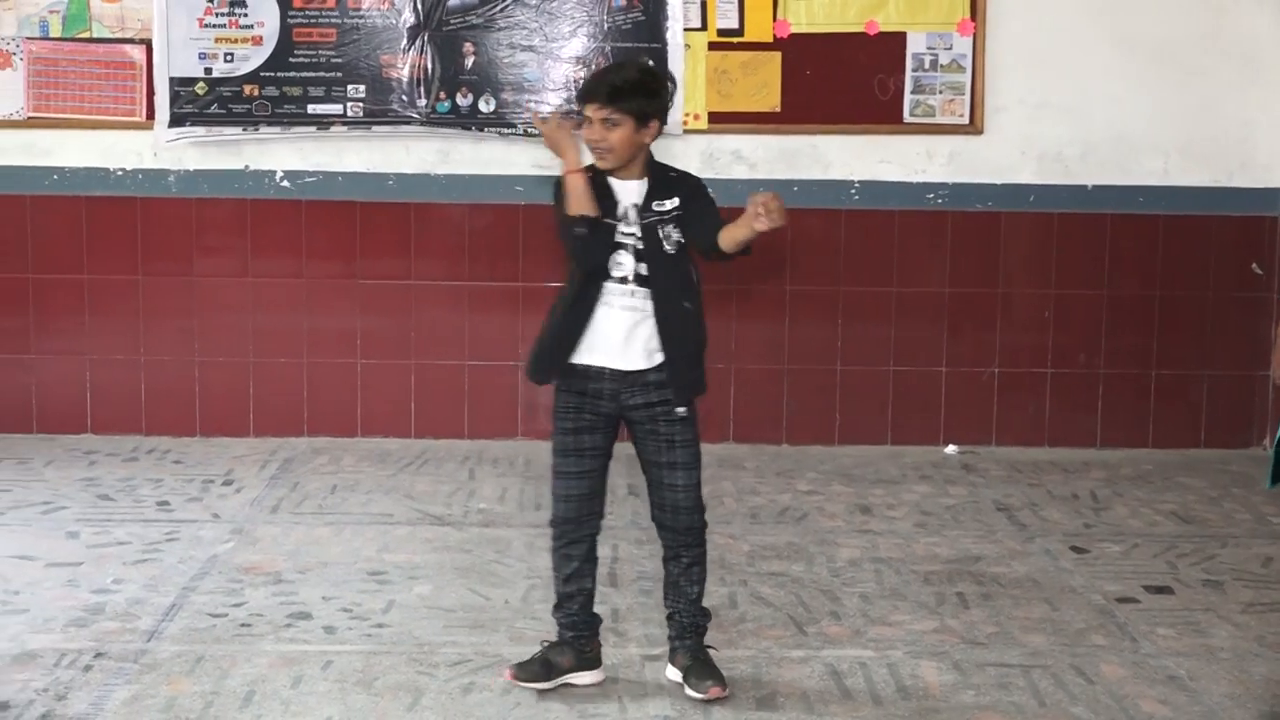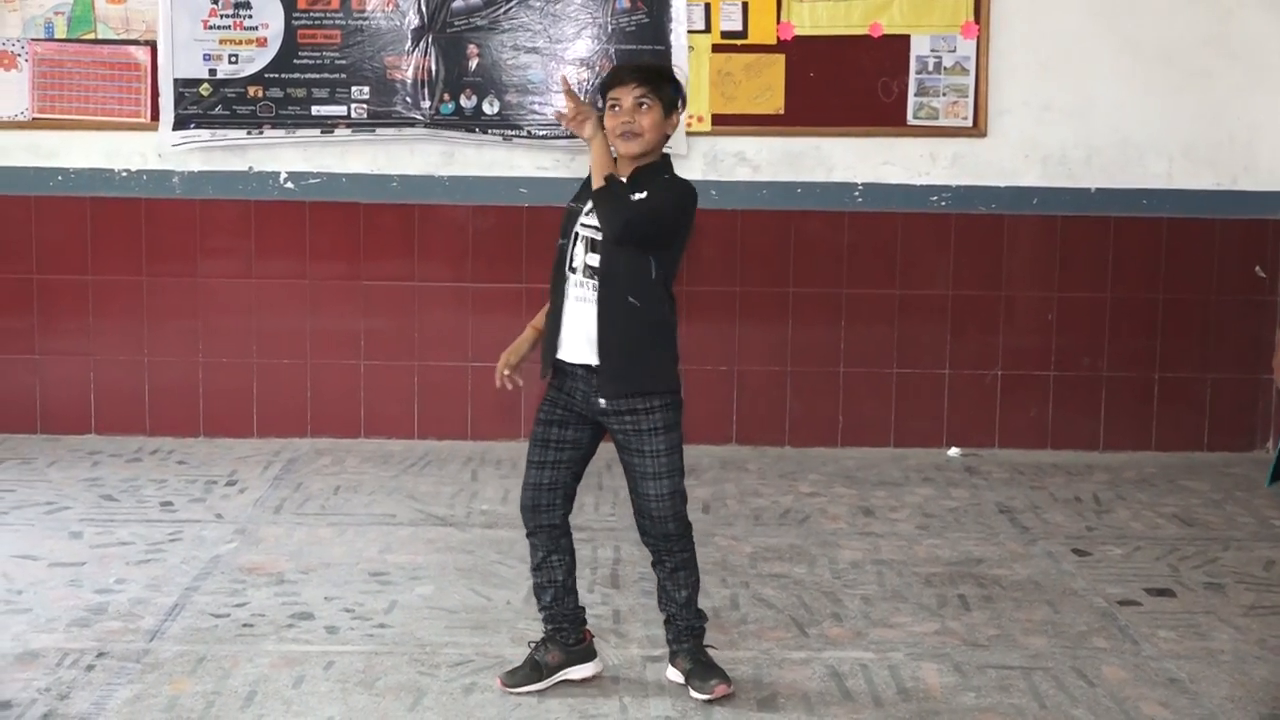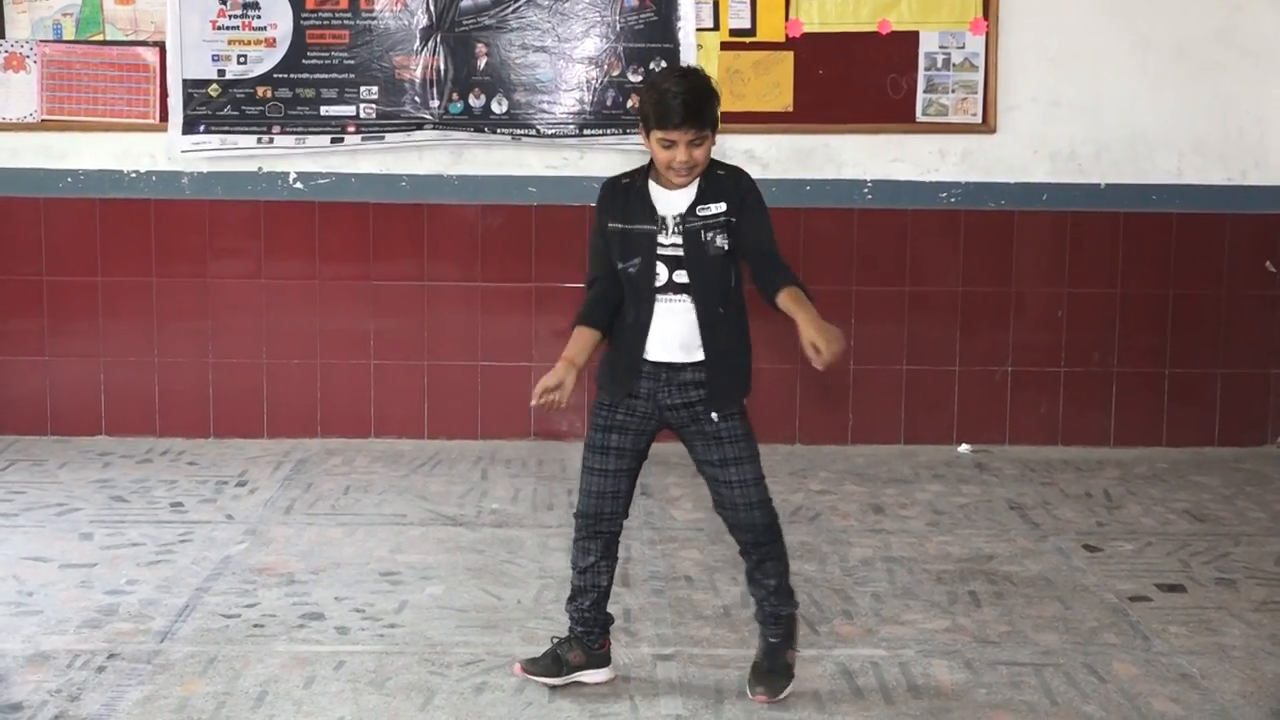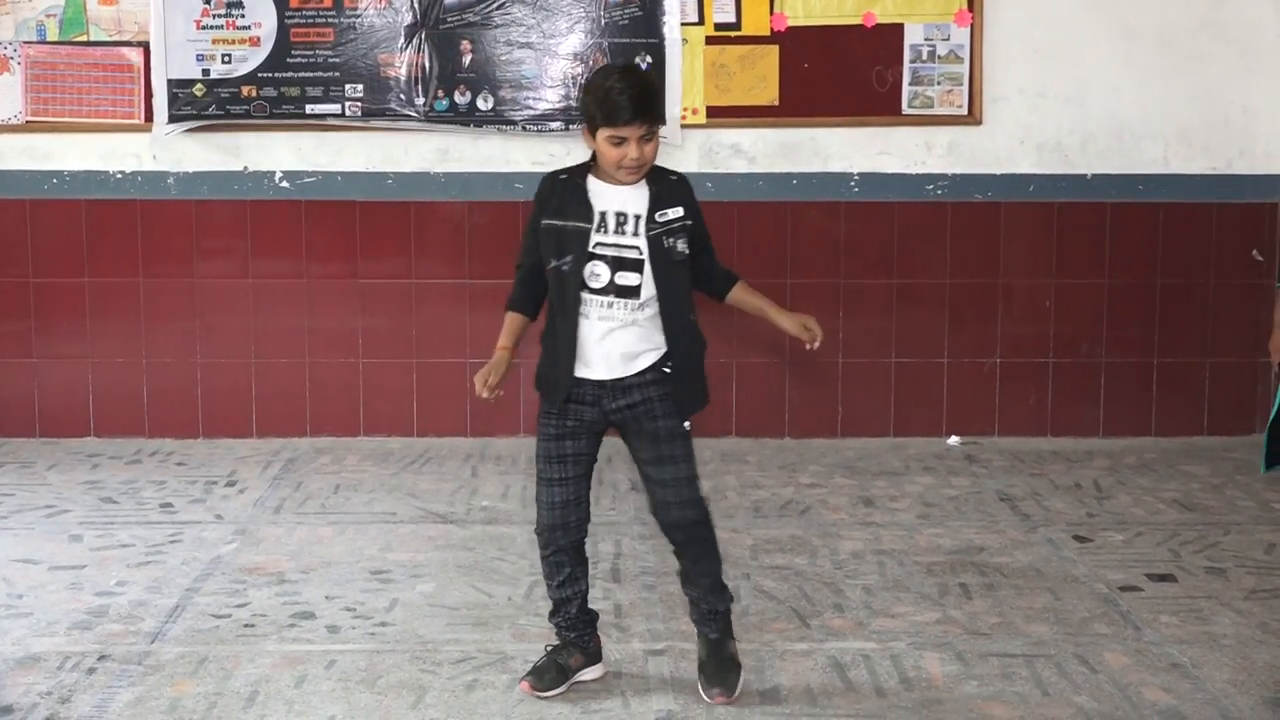
dt=1s
person 1, frame 1
left shoulder: (681, 191)
right shoulder: (576, 187)
left elbow: (717, 241)
right elbow: (586, 238)
left wrist: (756, 223)
right wrist: (574, 164)
left hip: (659, 384)
right hip: (584, 381)
left knee: (682, 518)
right knee: (573, 516)
left ankle: (687, 646)
right ankle: (576, 643)
person 1, frame 2
left shoulder: (674, 195)
right shoulder: (595, 182)
left elbow: (616, 224)
left wrist: (594, 142)
right wrist: (528, 338)
left hip: (639, 387)
right hip: (569, 379)
left knee: (664, 523)
right knee: (541, 508)
left ankle: (686, 648)
right ankle: (566, 641)
person 1, frame 3
left shoulder: (733, 189)
right shoulder: (618, 197)
left elbow: (768, 269)
right elbow: (601, 295)
left wrist: (808, 320)
right wrist: (568, 367)
left hip: (708, 384)
right hip: (629, 381)
left knee: (753, 516)
right knee: (596, 515)
left ankle: (777, 637)
right ankle: (586, 642)
person 1, frame 4
left shoulder: (674, 194)
right shoulder: (556, 193)
left elbow: (709, 275)
right elbow: (530, 283)
left wrist: (781, 318)
right wrist: (501, 355)
left hip: (651, 381)
right hip: (571, 386)
left knee: (681, 511)
right knee: (558, 523)
left ankle: (716, 636)
right ankle: (577, 644)
